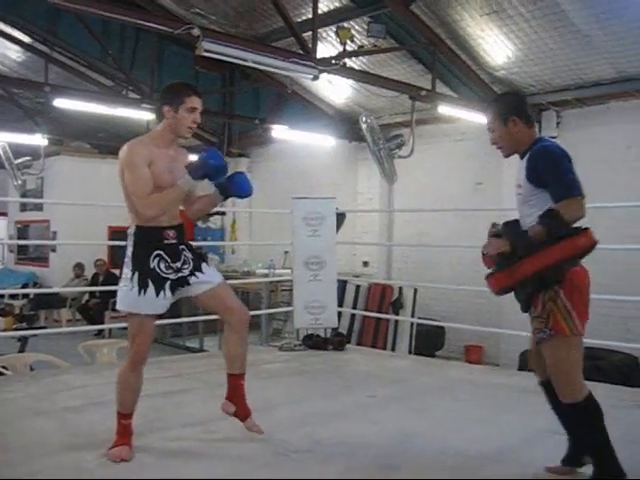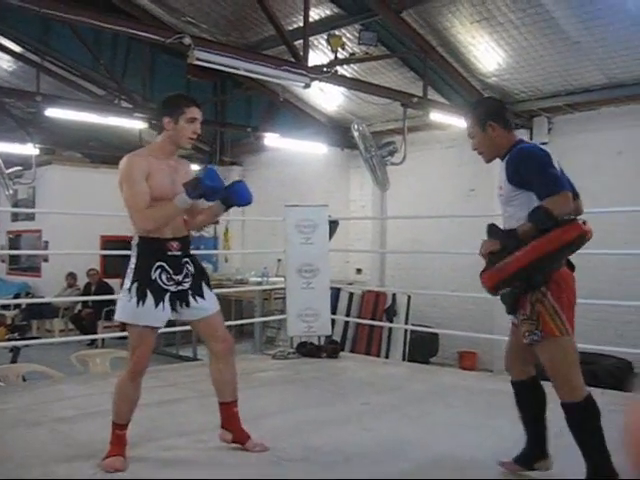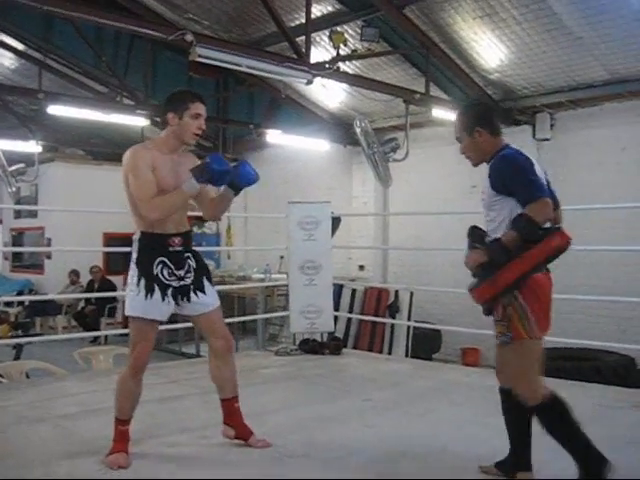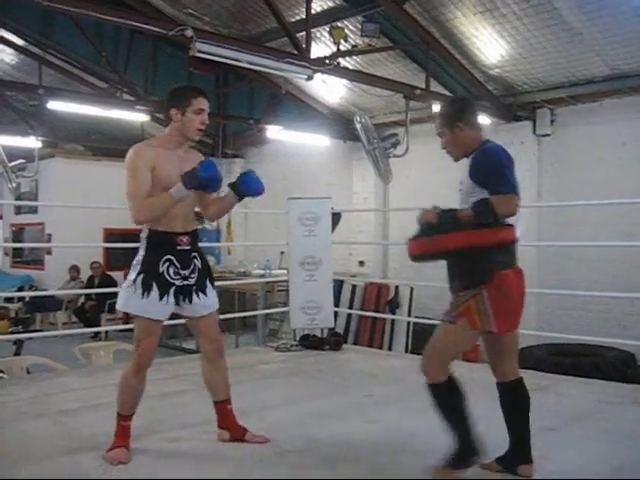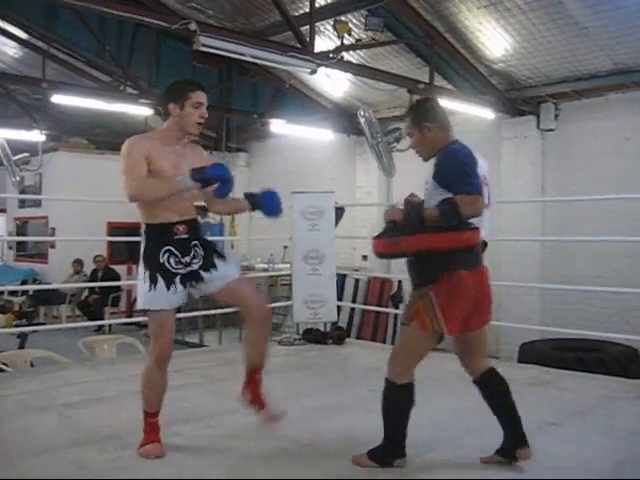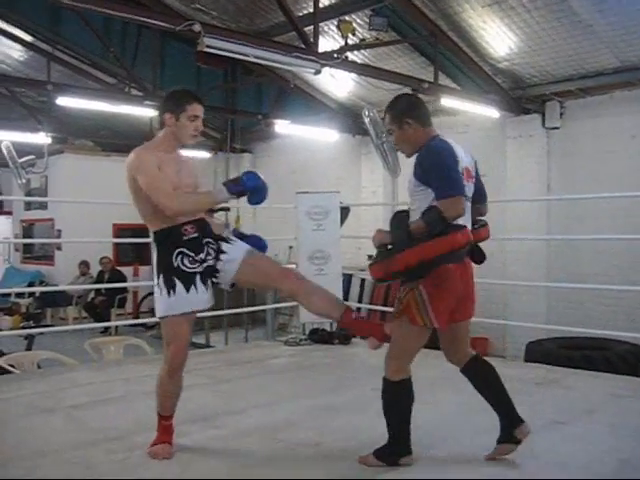
dt=0.2s
person 1, frame 1
left shoulder: (183, 156)
right shoulder: (135, 151)
right elbow: (148, 208)
left wrist: (222, 190)
right wrist: (191, 177)
left hip: (180, 248)
right hip: (148, 252)
left knee: (239, 315)
right knee: (139, 352)
left ankle: (236, 400)
right ankle: (123, 434)
person 1, frame 2
left shoulder: (184, 168)
right shoulder: (134, 163)
right elbow: (144, 221)
left wrist: (223, 202)
right wrist: (187, 195)
left hip: (184, 261)
right hip: (150, 264)
left knee: (222, 344)
right knee: (138, 363)
left ankle: (231, 427)
right ankle: (117, 444)
person 1, frame 3
left shoulder: (192, 161)
right shoulder: (138, 156)
left elbow: (211, 213)
right elbow: (151, 211)
left wrist: (232, 187)
right wrist: (194, 181)
left hip: (187, 256)
right hip: (152, 258)
left knee: (222, 341)
right knee: (139, 358)
left ankle: (234, 423)
right ankle: (120, 440)
person 1, frame 4
left shoulder: (195, 159)
right shoulder: (142, 154)
left elbow: (211, 211)
right elbow: (141, 213)
left wrist: (236, 192)
right wrist: (183, 186)
left hip: (192, 256)
right hip: (157, 257)
left knee: (213, 347)
right knee: (143, 357)
left ankle: (227, 424)
right ankle: (121, 436)
person 1, frame 5
left shoulder: (196, 154)
right shoulder: (138, 145)
left elbow: (216, 203)
right elbow: (137, 191)
left wrist: (251, 202)
right wrist: (192, 180)
left hip: (196, 243)
right hip: (160, 249)
left knee: (258, 308)
right knee: (162, 350)
left ankle: (253, 390)
right ankle: (150, 431)
person 1, frame 6
left shoulder: (182, 162)
right shoulder: (141, 159)
right elbow: (172, 205)
left wrist: (239, 236)
right wrist: (230, 190)
left hip: (209, 242)
right hip: (172, 253)
left knee: (290, 278)
right knee: (176, 355)
left ankle: (370, 328)
right ankle: (164, 433)
person 2, frame 1
left shoulder: (546, 154)
right shoulder: (534, 158)
left elbow: (572, 209)
left wrist: (514, 243)
left hip: (556, 281)
right hip: (549, 280)
left knee: (566, 383)
right knee: (550, 372)
person 2, frame 2
left shoulder: (524, 155)
right shoulder: (527, 157)
left elbow: (561, 204)
right elbow: (577, 206)
left wrist: (505, 242)
left hip: (542, 282)
left knee: (567, 383)
right knee: (517, 366)
person 2, frame 3
left shoulder: (506, 162)
right shoulder: (519, 162)
left elbow: (541, 212)
right elbow: (554, 215)
left wrist: (490, 251)
left hip: (518, 287)
right hip: (521, 282)
left knee: (526, 387)
right knee: (508, 376)
person 2, frame 4
left shoulder: (488, 156)
right shoulder: (490, 158)
left elbow: (507, 205)
left wrist: (445, 218)
right wrist: (451, 223)
left hip: (486, 282)
right hip: (499, 277)
left knee: (433, 364)
right knee: (505, 370)
person 2, frame 5
left shoulder: (452, 157)
right shoulder: (463, 158)
left elbow: (471, 206)
right wrist: (421, 213)
left hip: (445, 282)
right hip: (472, 273)
left knee: (399, 366)
right knee: (476, 364)
left ankle: (391, 451)
right ankle: (515, 442)
person 2, frame 6
left shoulder: (433, 154)
right shoulder: (460, 154)
left elbow: (453, 207)
right elbow: (478, 207)
left wrist: (397, 235)
left hip: (431, 272)
right hip: (457, 267)
left knee: (396, 363)
right knee: (460, 352)
left ankle: (397, 449)
right ankle: (512, 425)
